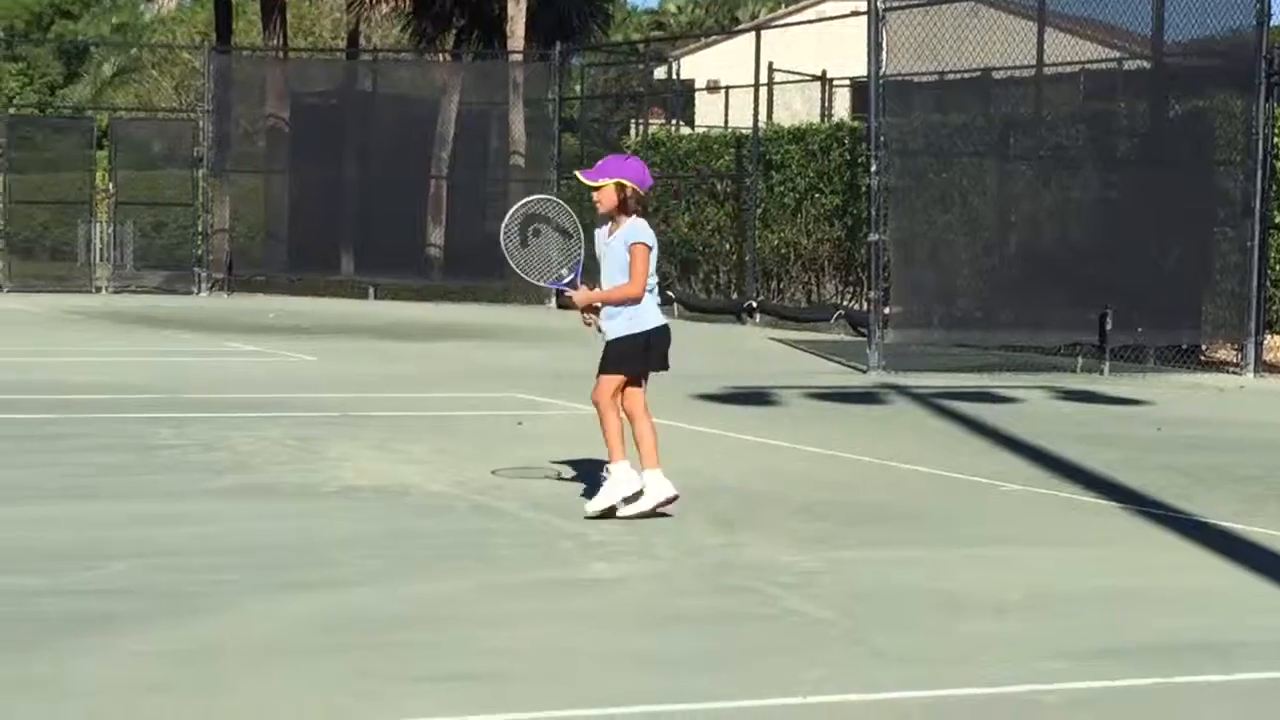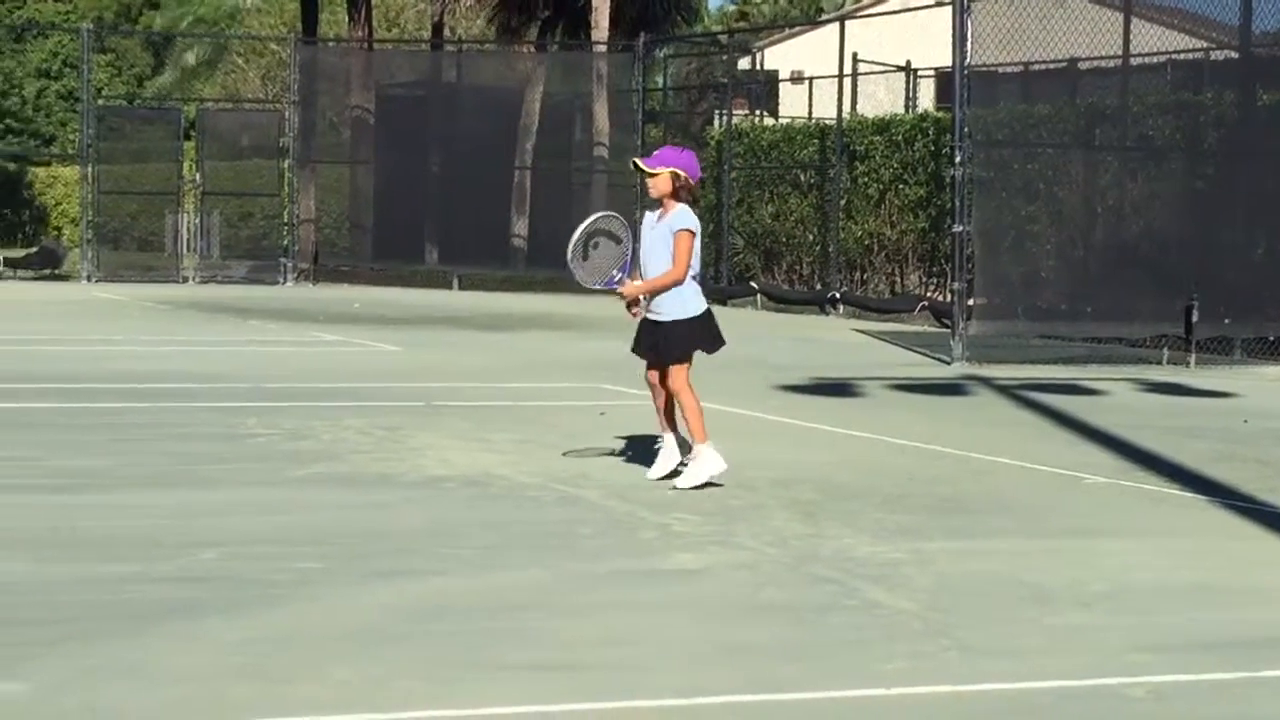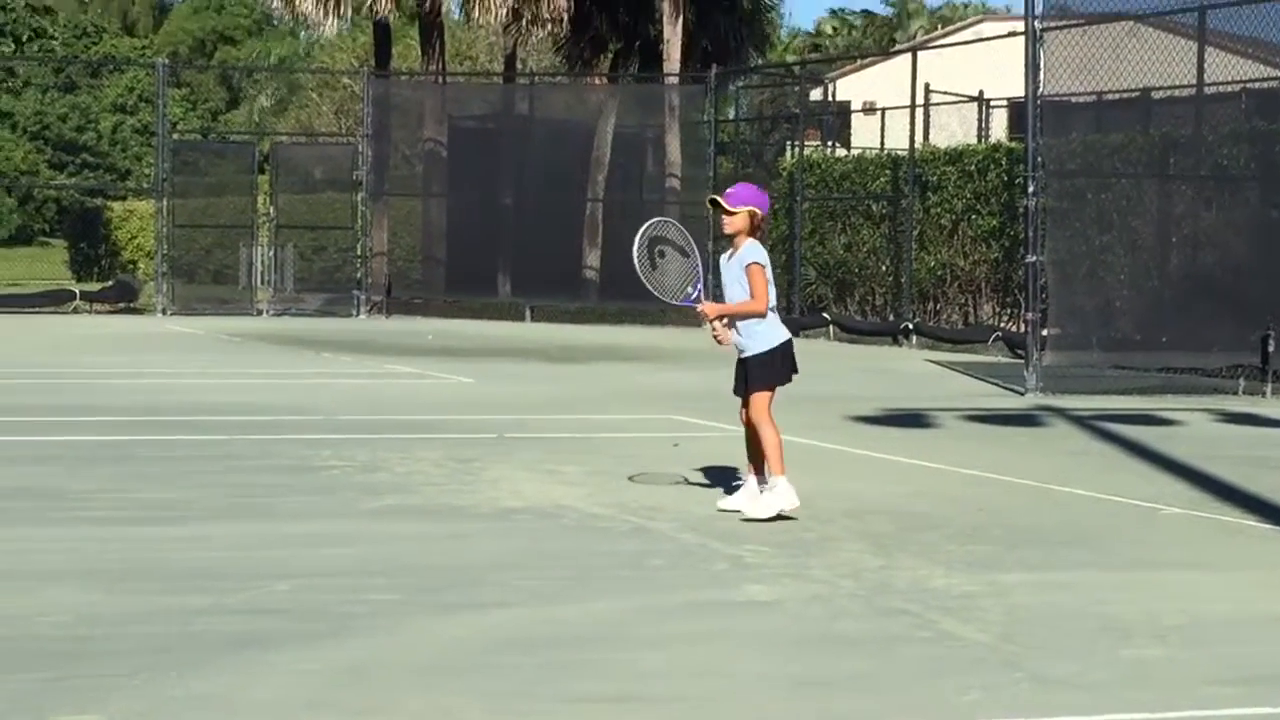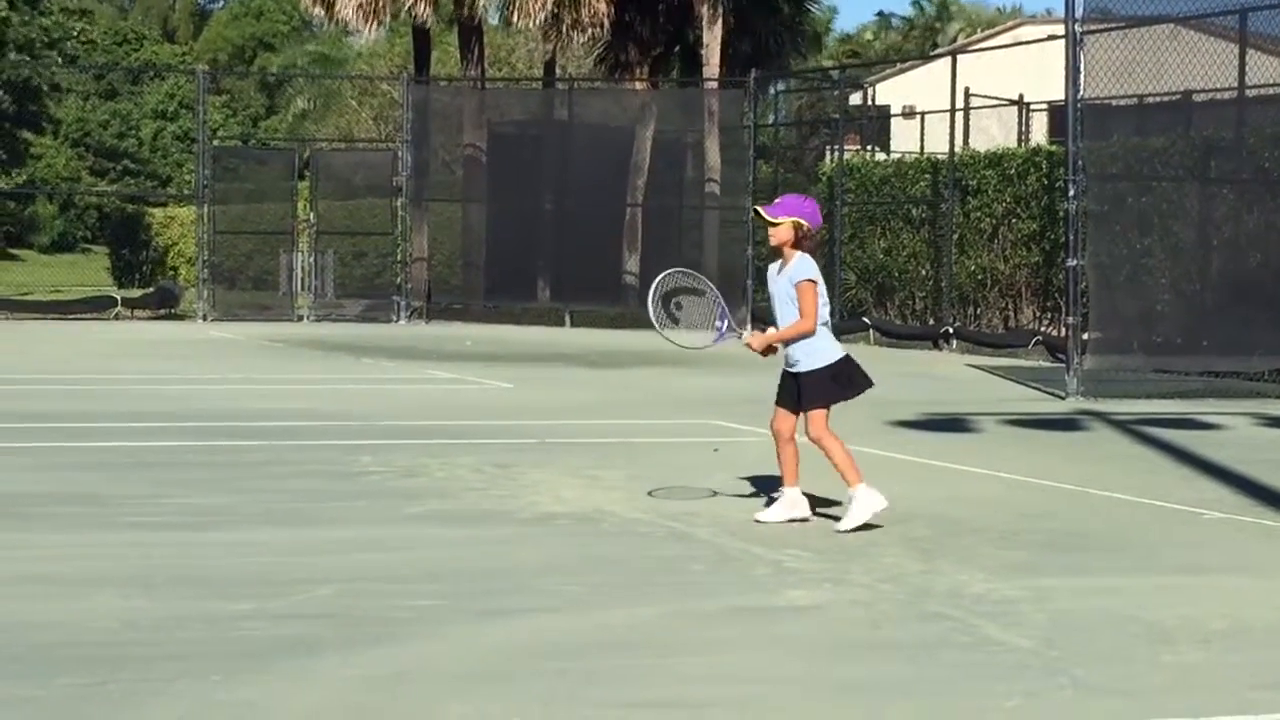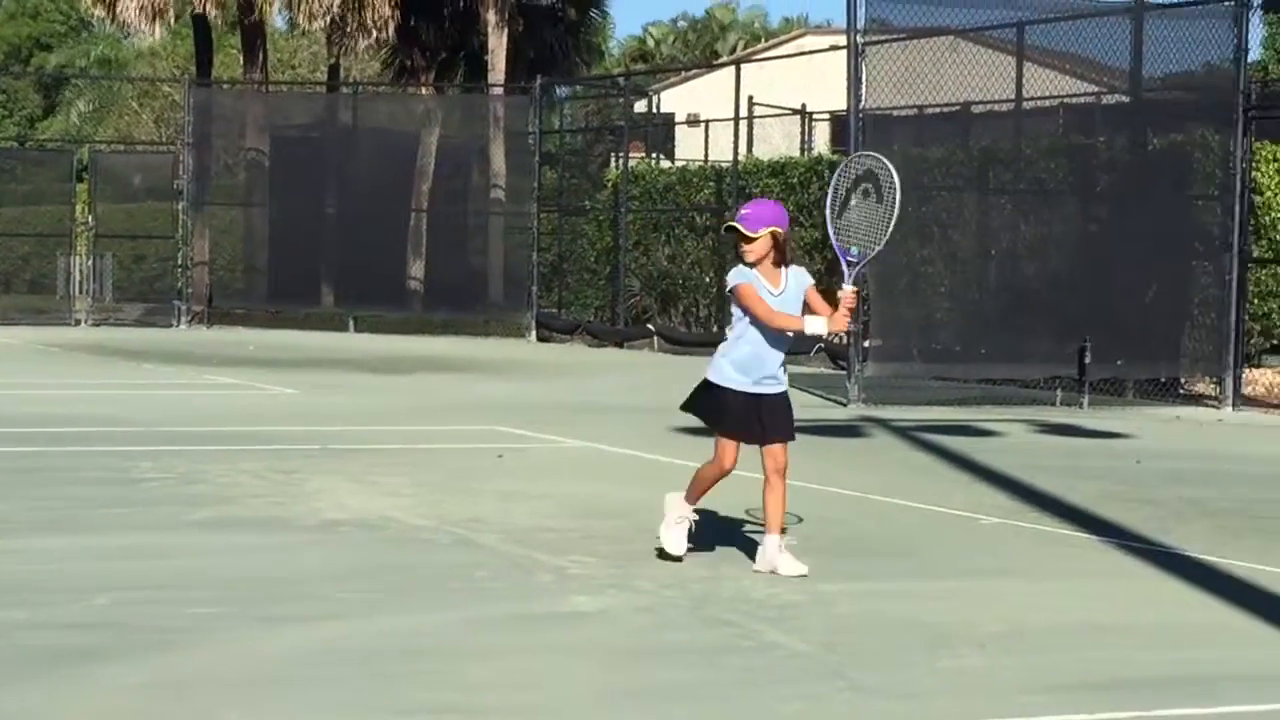
dt=1s
person 1, frame 1
left shoulder: (638, 231)
right shoulder: (604, 232)
left elbow: (635, 289)
left wrist: (591, 298)
right wrist: (592, 300)
left hip: (639, 330)
right hip: (623, 332)
left knee: (605, 395)
right knee: (632, 404)
left ankle: (619, 474)
right ankle: (654, 482)
person 1, frame 2
left shoulder: (683, 219)
right shoulder: (651, 218)
left elbow: (678, 272)
left wrist: (639, 289)
right wrist: (636, 296)
left hip: (682, 315)
right hip: (656, 314)
left knee: (677, 383)
right knee: (654, 378)
left ankle: (705, 455)
right ankle: (672, 443)
person 1, frame 3
left shoulder: (752, 253)
right shoulder: (727, 257)
left elbow: (760, 304)
left wrist: (719, 311)
right wrist: (726, 327)
left hip: (767, 346)
right hip: (749, 348)
left knee: (758, 413)
right knee: (747, 416)
left ankle: (779, 488)
right ankle: (755, 486)
person 1, frame 4
left shoulder: (803, 268)
right shoulder: (775, 270)
left elbow: (809, 323)
left wrist: (768, 338)
right wrist: (771, 339)
left hip: (820, 363)
right hip: (796, 364)
left knee: (817, 430)
right knee: (780, 426)
left ankle: (862, 495)
right ankle: (792, 498)
person 1, frame 5
left shoulder: (799, 277)
right shoulder: (740, 277)
left elbow: (827, 318)
right elbow: (770, 317)
left wrist: (842, 310)
right wrist: (821, 323)
left hip: (772, 389)
right hip: (730, 383)
left knee: (777, 465)
right knee: (725, 461)
left ankle: (772, 547)
right ankle: (683, 507)
